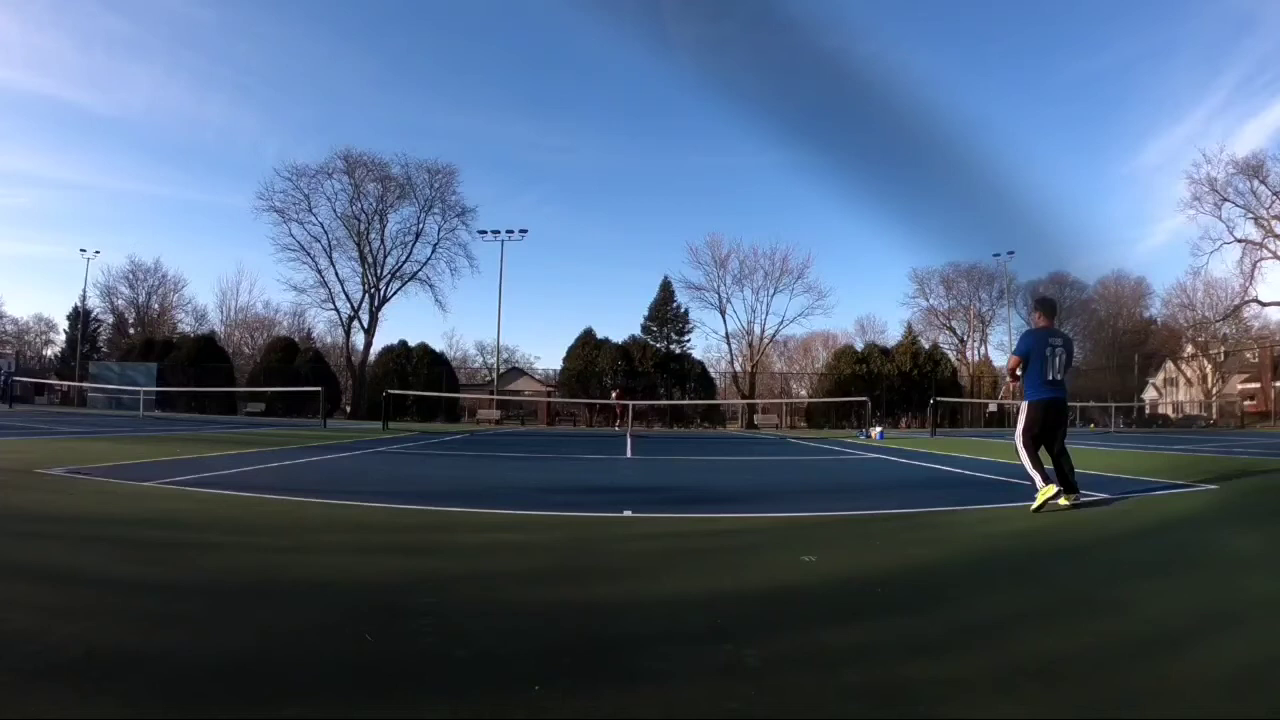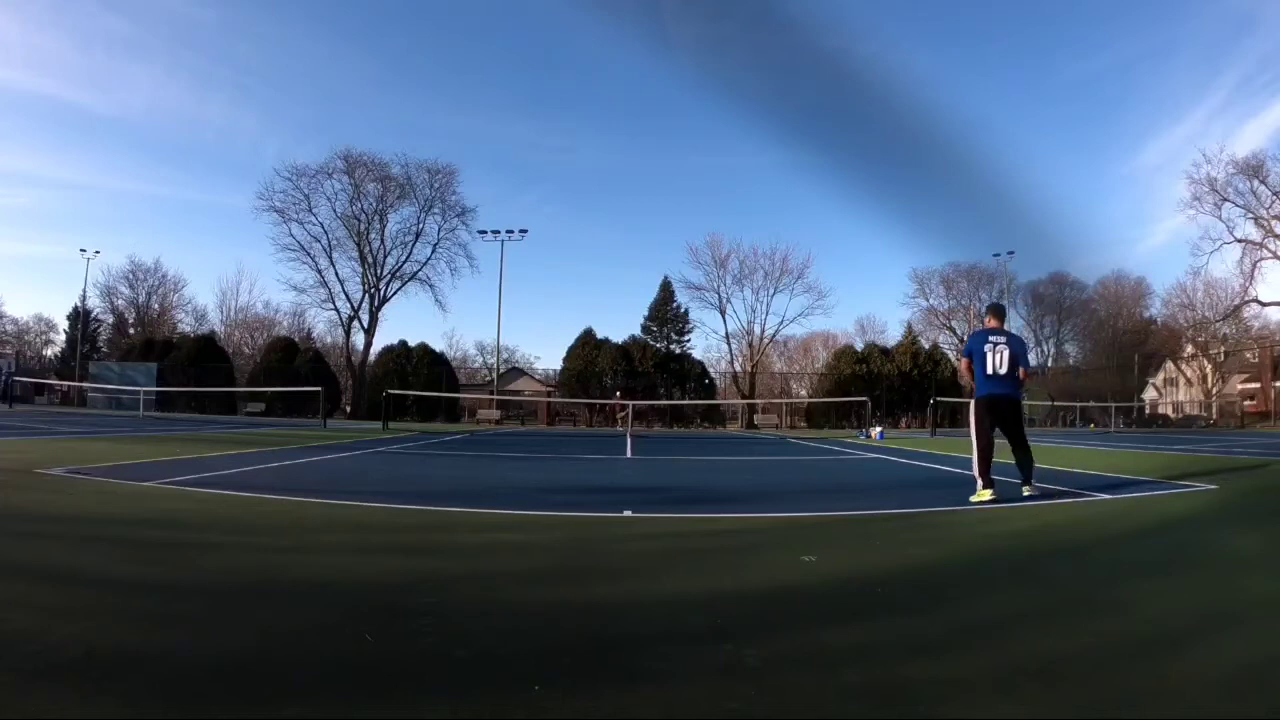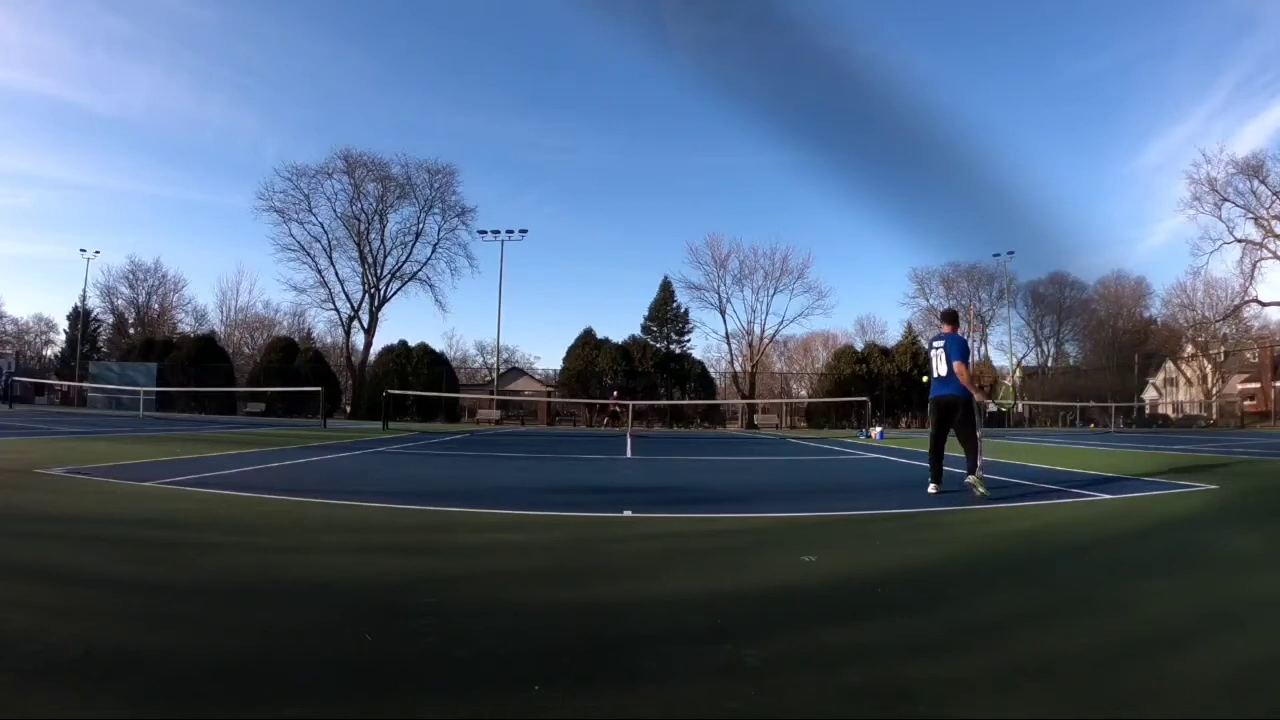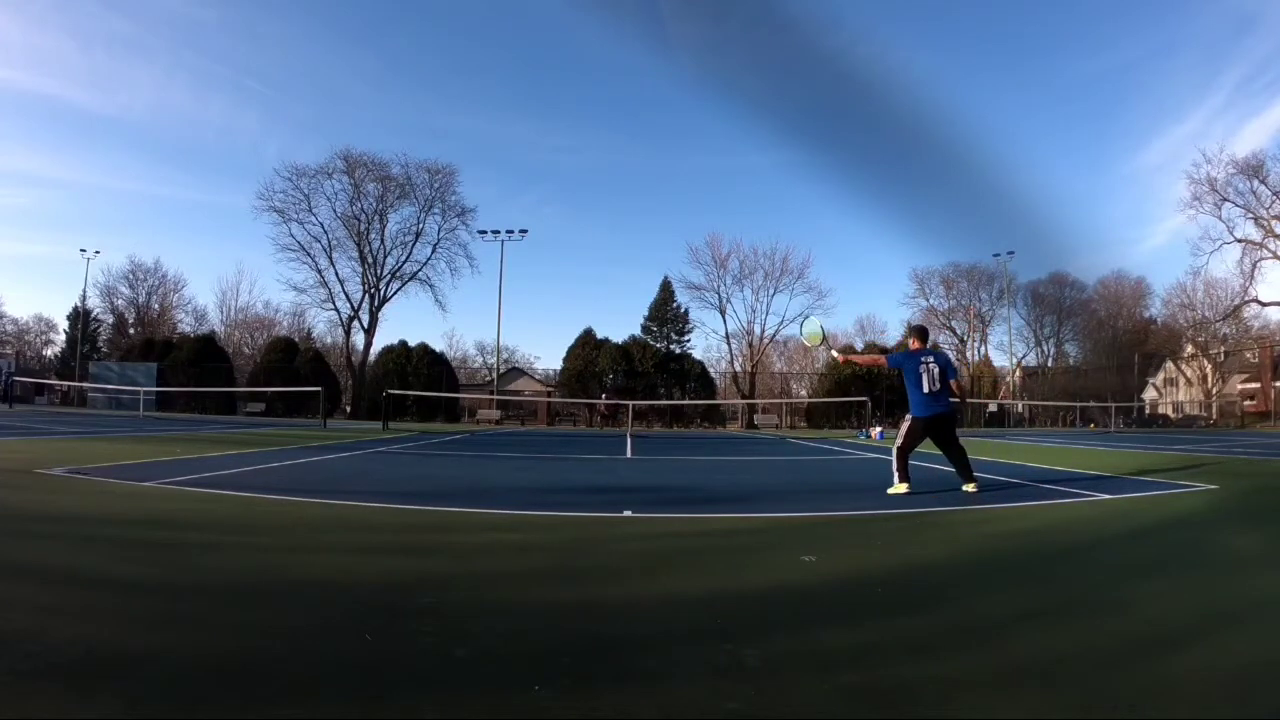
dt=0.7s
person 1, frame 1
left shoulder: (1031, 336)
right shoulder: (1066, 341)
left elbow: (1013, 365)
left wrist: (1013, 376)
left hip: (1036, 401)
right hip: (1059, 401)
left knee: (1025, 447)
right knee: (1058, 449)
left ankle: (1046, 485)
right ankle: (1070, 493)
person 1, frame 2
left shoulder: (976, 337)
right shoulder: (1017, 341)
left elbow: (965, 367)
right elbow: (1023, 374)
left hip: (984, 398)
right hip: (1011, 399)
left knee: (982, 444)
right knee: (1019, 442)
left ankle: (985, 488)
right ankle: (1028, 484)
person 1, frame 3
left shoulder: (933, 342)
right shoulder: (958, 341)
right elbow: (959, 368)
right wrist: (975, 391)
left hip: (936, 398)
right hip: (959, 398)
left knee: (936, 443)
right knee: (970, 441)
left ankle: (935, 483)
right ankle: (973, 476)
person 1, frame 4
left shoulder: (906, 357)
right shoulder: (942, 358)
left elbow: (876, 360)
right elbow: (955, 384)
left wrist: (848, 358)
right wrist: (963, 398)
left hip: (920, 416)
right hip: (945, 414)
left knee: (901, 449)
right knee: (953, 448)
left ankle: (902, 483)
right ankle: (970, 481)
